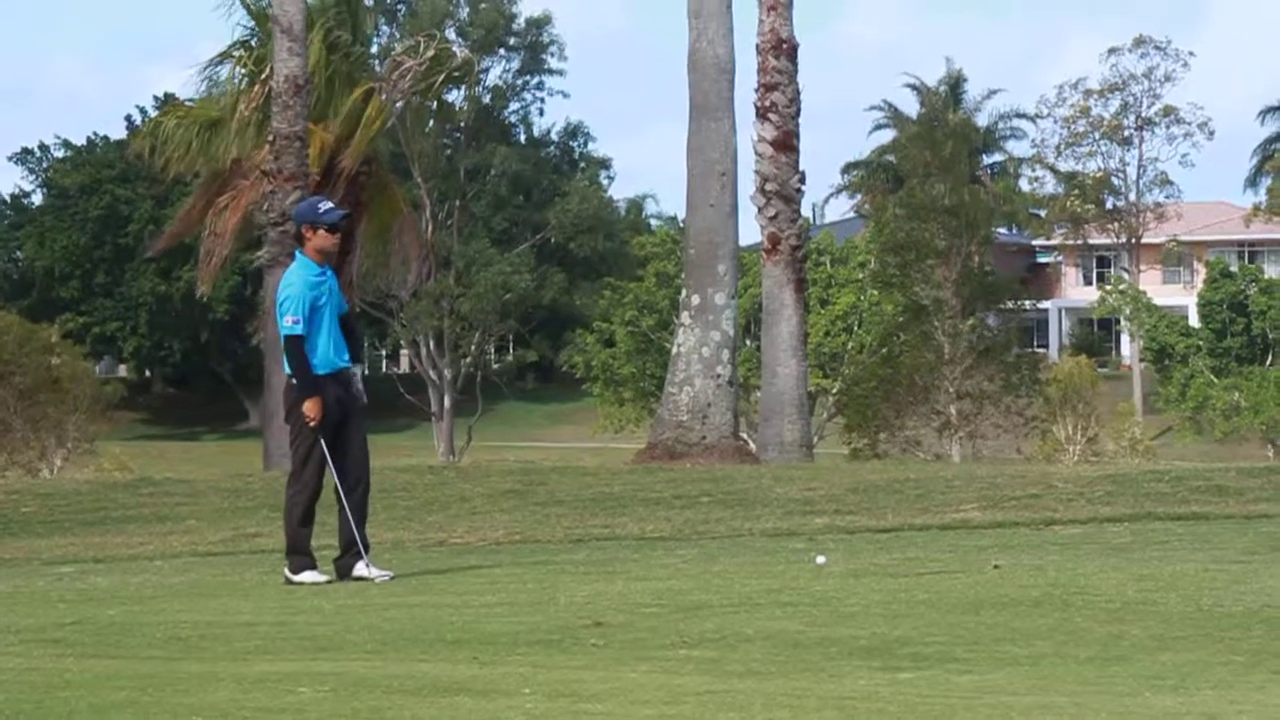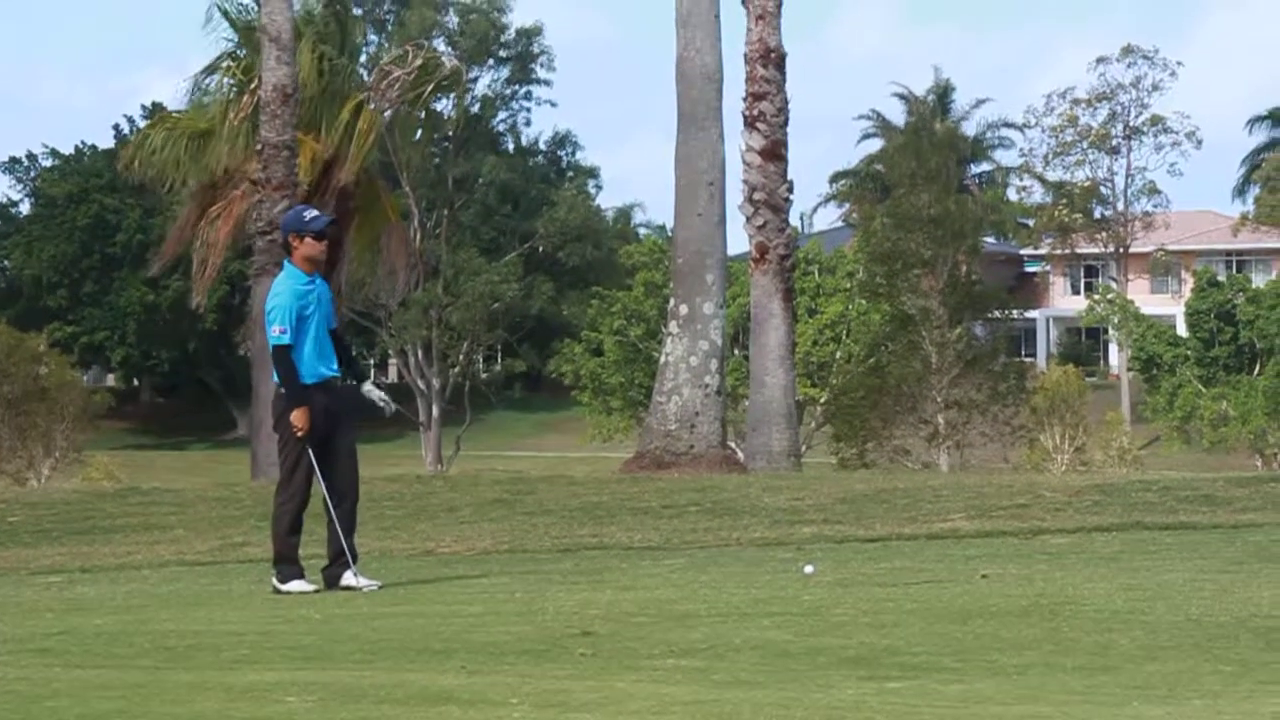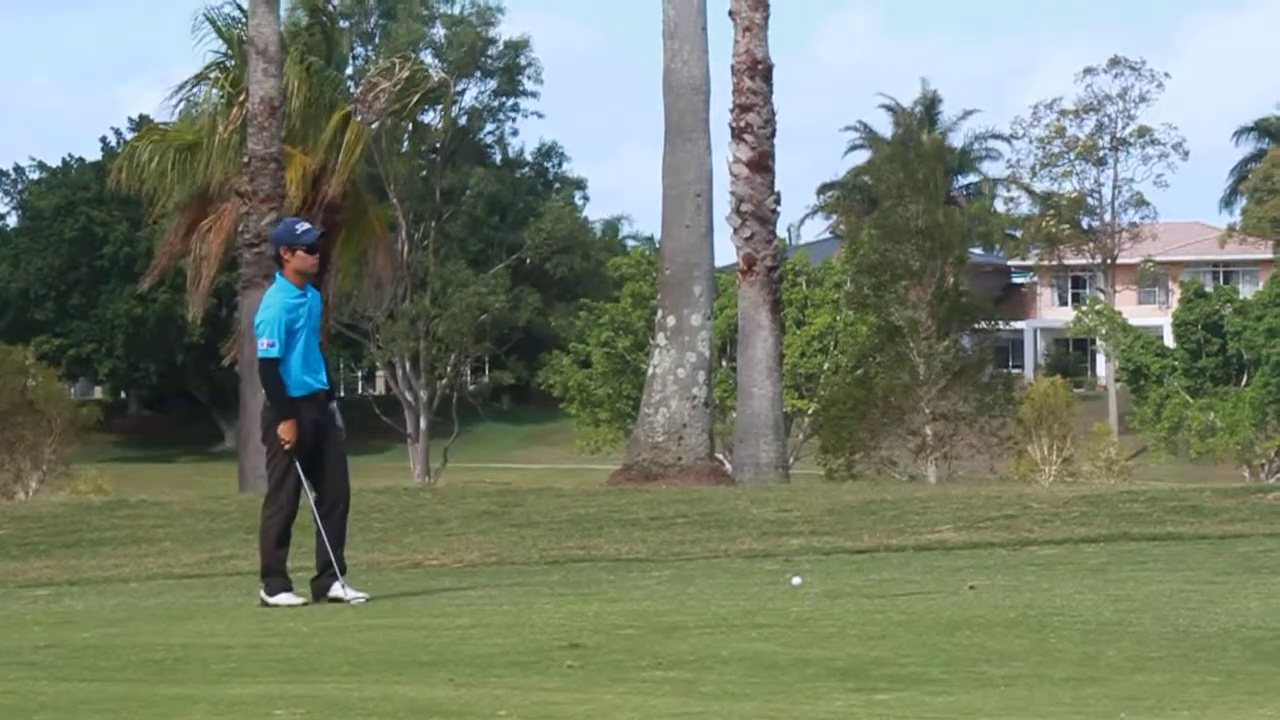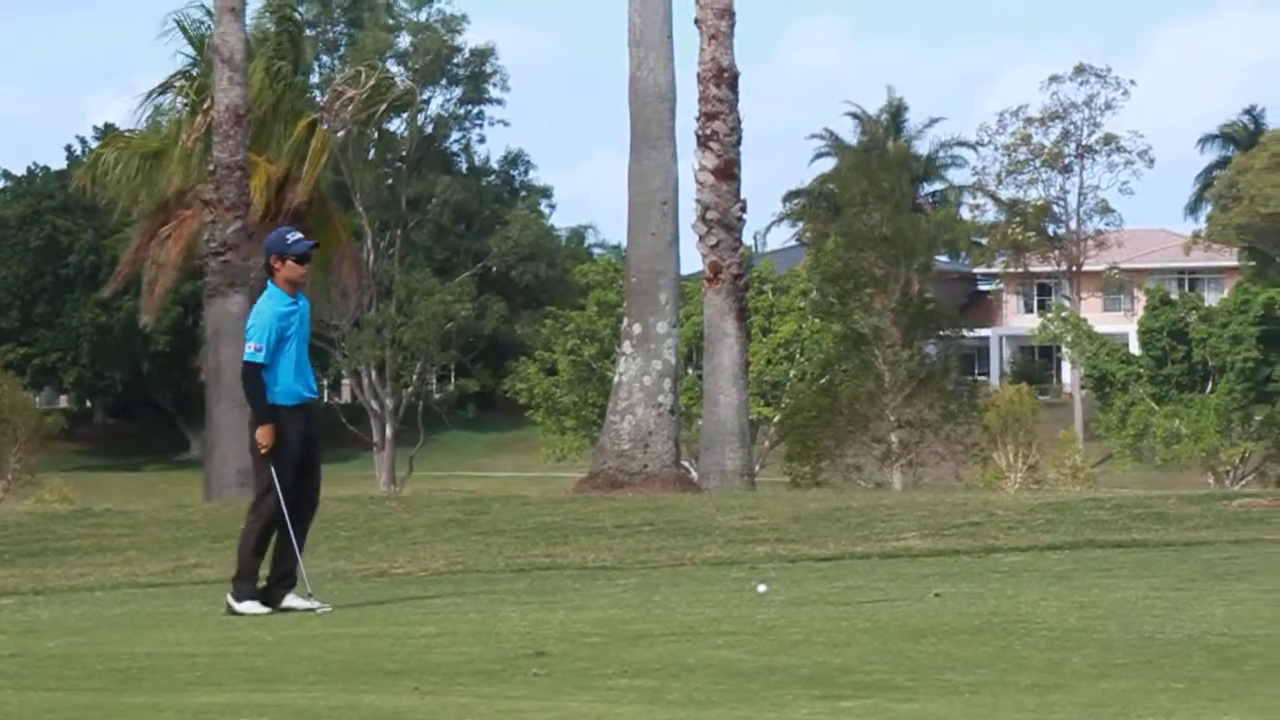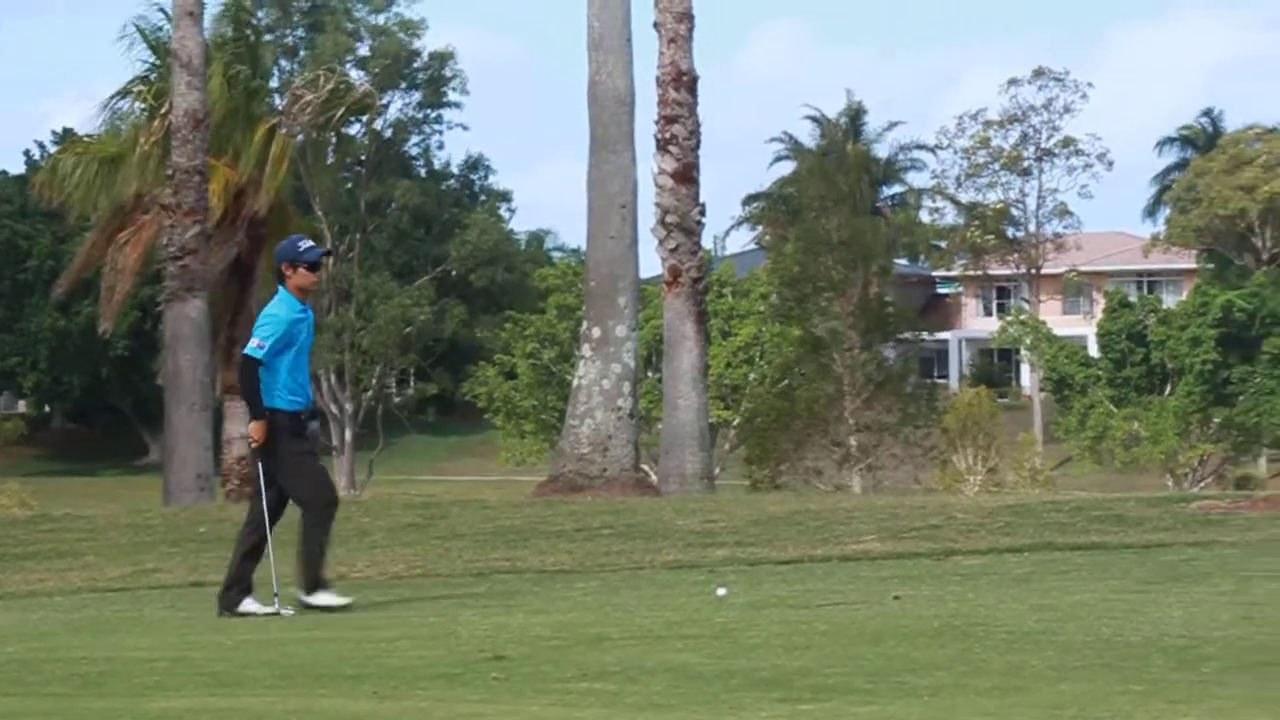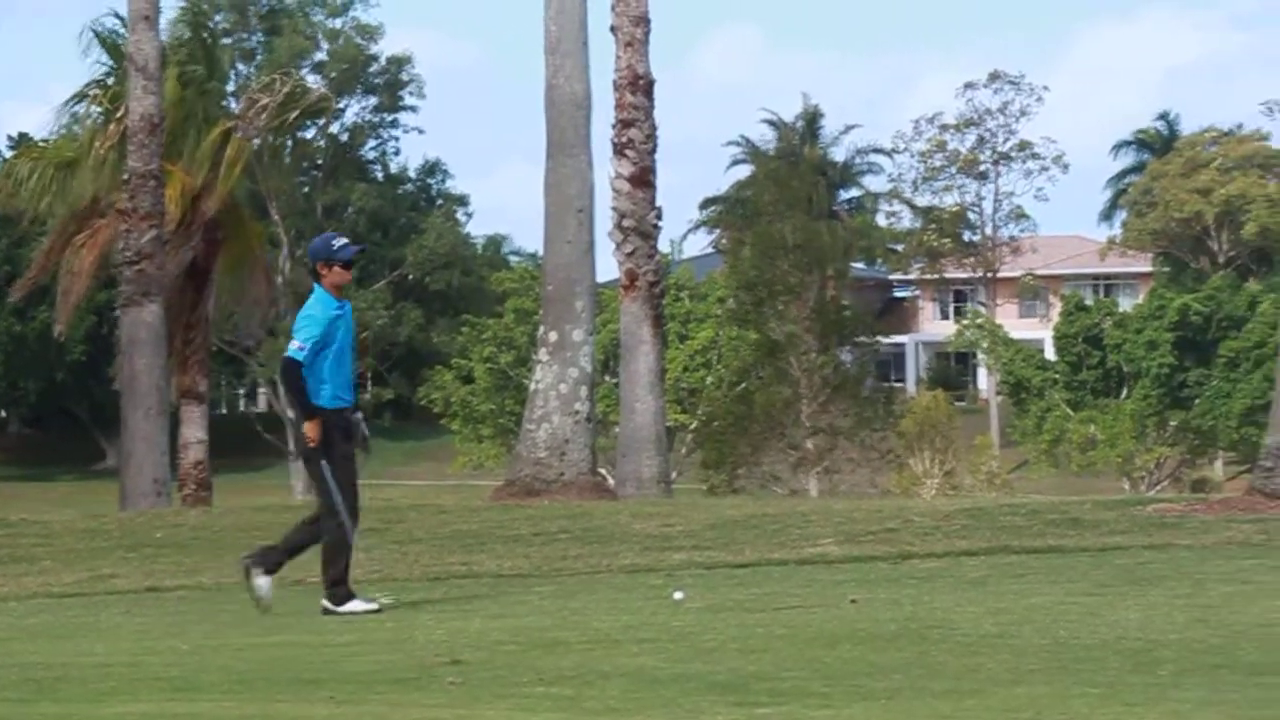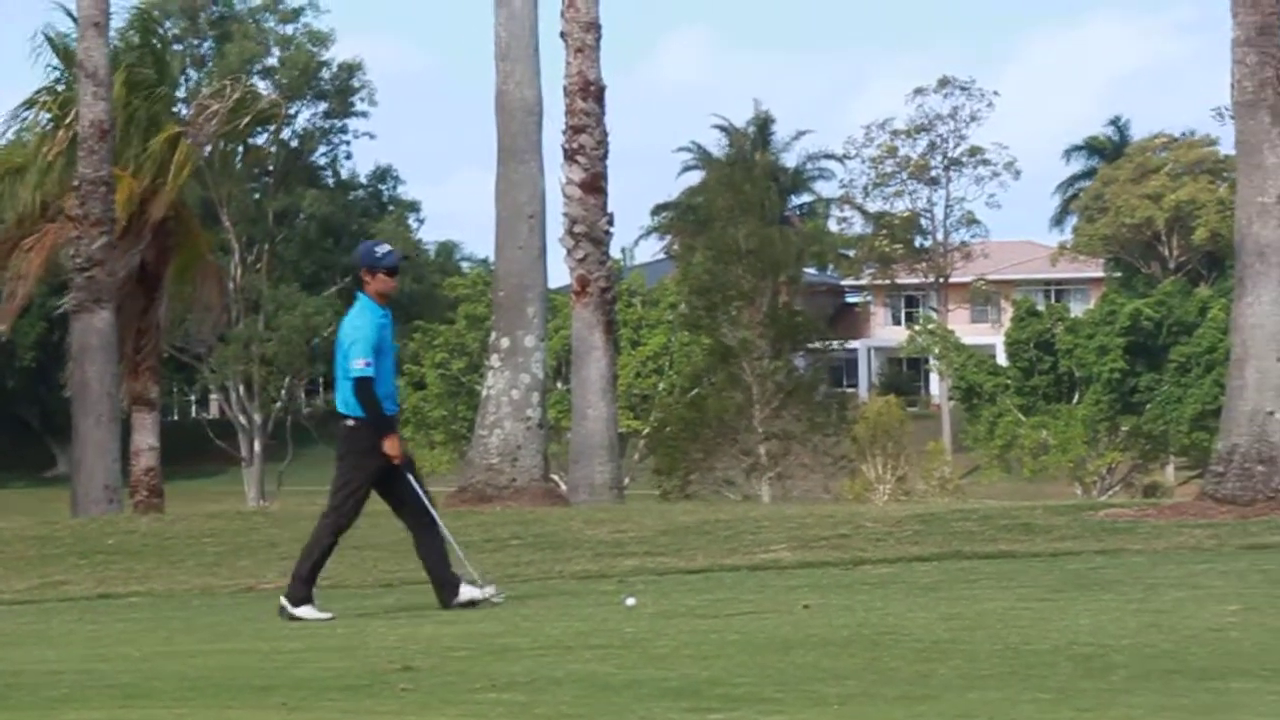
dt=0.4s
person 1, frame 1
left shoulder: (328, 274)
right shoulder: (297, 282)
right elbow: (292, 344)
left wrist: (355, 366)
right wrist: (310, 395)
left hip: (341, 383)
right hip: (311, 389)
left knee: (356, 472)
right knee: (307, 478)
left ankle: (352, 557)
right ankle: (298, 562)
person 1, frame 2
left shoulder: (320, 285)
right shoulder: (286, 291)
right elbow: (281, 354)
left wrist: (363, 382)
right wrist: (298, 405)
left hip: (331, 392)
right hip: (299, 398)
left knee: (344, 483)
right knee: (296, 488)
left ankle: (340, 568)
right ankle: (286, 572)
person 1, frame 3
left shoulder: (313, 297)
right shoulder: (276, 304)
right elbow: (267, 367)
left wrist: (331, 401)
right wrist: (284, 418)
left hip: (317, 405)
right hip: (289, 411)
left knee: (336, 493)
right knee: (283, 501)
left ankle: (329, 579)
right ankle: (273, 585)
person 1, frame 4
left shoulder: (302, 305)
right shoulder: (268, 310)
right elbow: (251, 372)
right wrist: (264, 422)
left hip: (304, 415)
right hip: (277, 419)
left knee: (303, 506)
right knee: (269, 507)
left ankle: (280, 589)
right ankle: (243, 591)
person 1, frame 5
left shoulder: (304, 312)
right shoulder: (280, 315)
right elbow: (248, 365)
left wrist: (308, 416)
right wrist: (257, 417)
left hip: (292, 422)
right hip: (276, 423)
left knee: (266, 511)
right knee: (321, 499)
left ankle: (235, 594)
right ankle: (311, 585)
person 1, frame 6
left shoulder: (343, 309)
right shoulder: (317, 314)
right elbow: (290, 368)
left wrist: (354, 412)
right wrist: (308, 418)
left hip: (337, 420)
right hip: (323, 423)
left knee: (332, 511)
right knee: (342, 509)
left ankle: (266, 561)
right ankle: (338, 595)
person 1, frame 7
left shoulder: (380, 316)
right shoulder: (364, 323)
right elbow: (361, 387)
right wrist: (387, 434)
left hip: (377, 429)
right hip: (363, 433)
left knee: (418, 510)
right knee: (338, 518)
left ankle: (449, 589)
right ankle: (296, 598)
